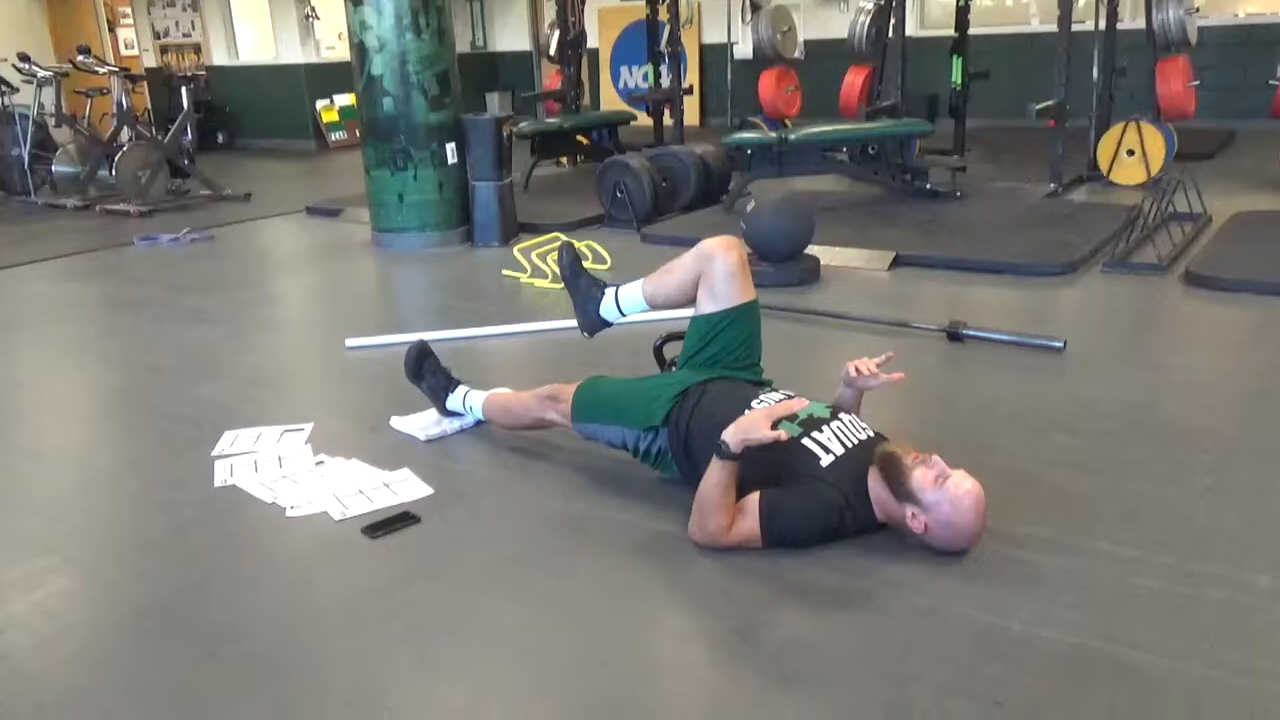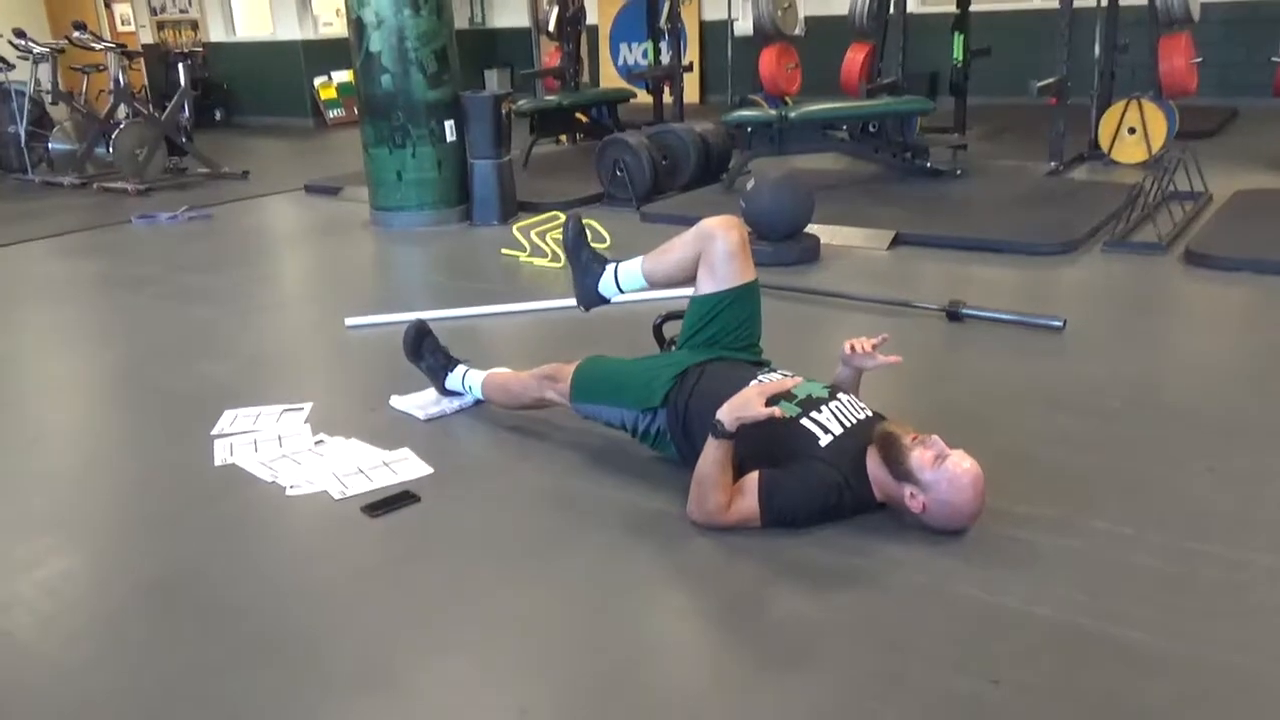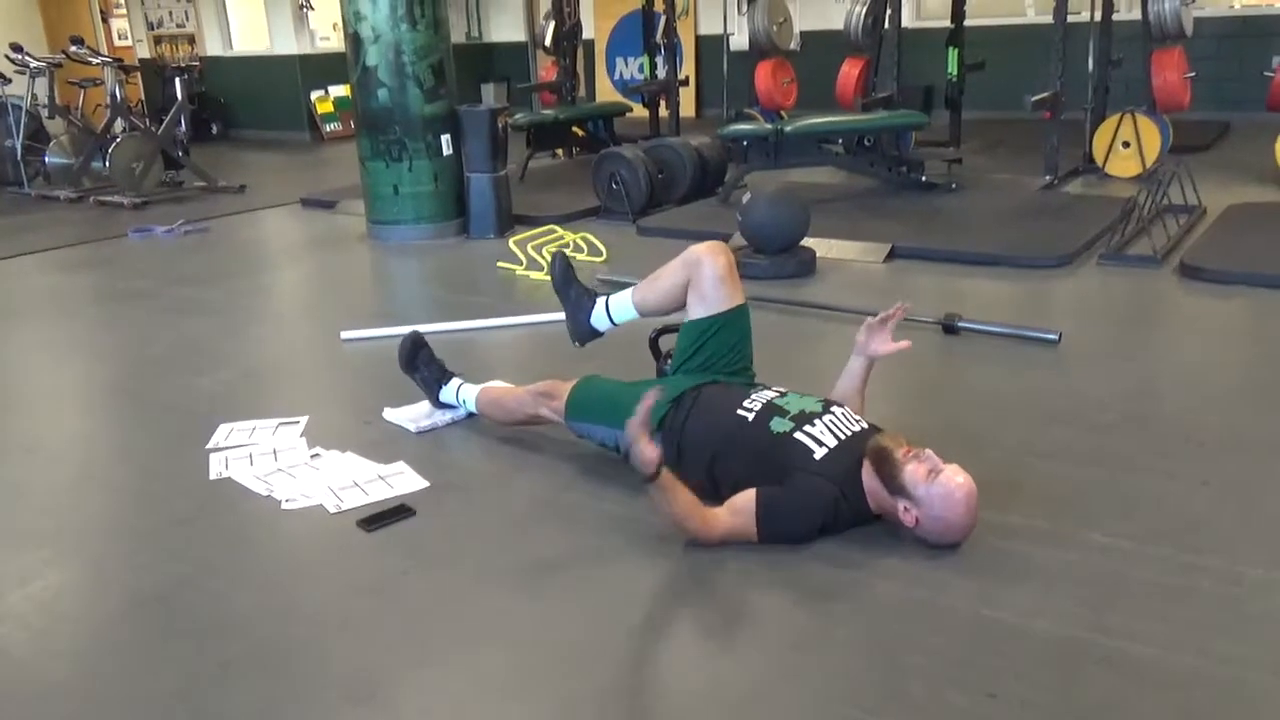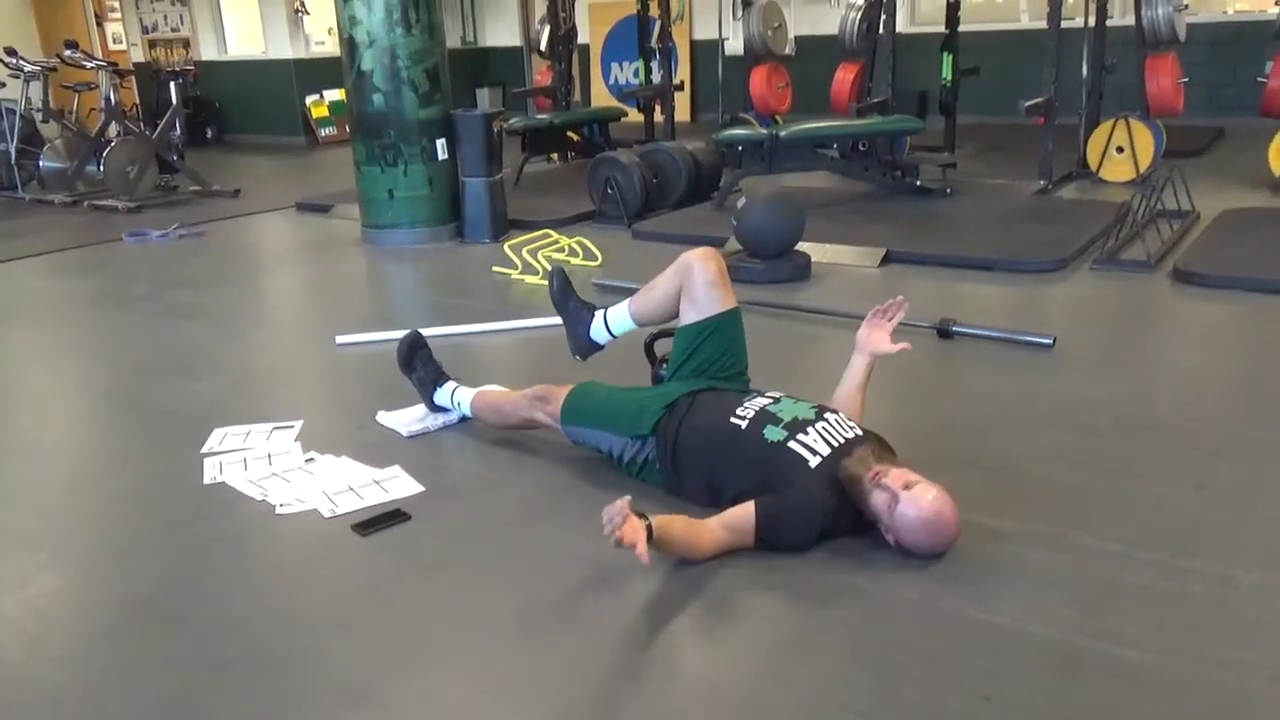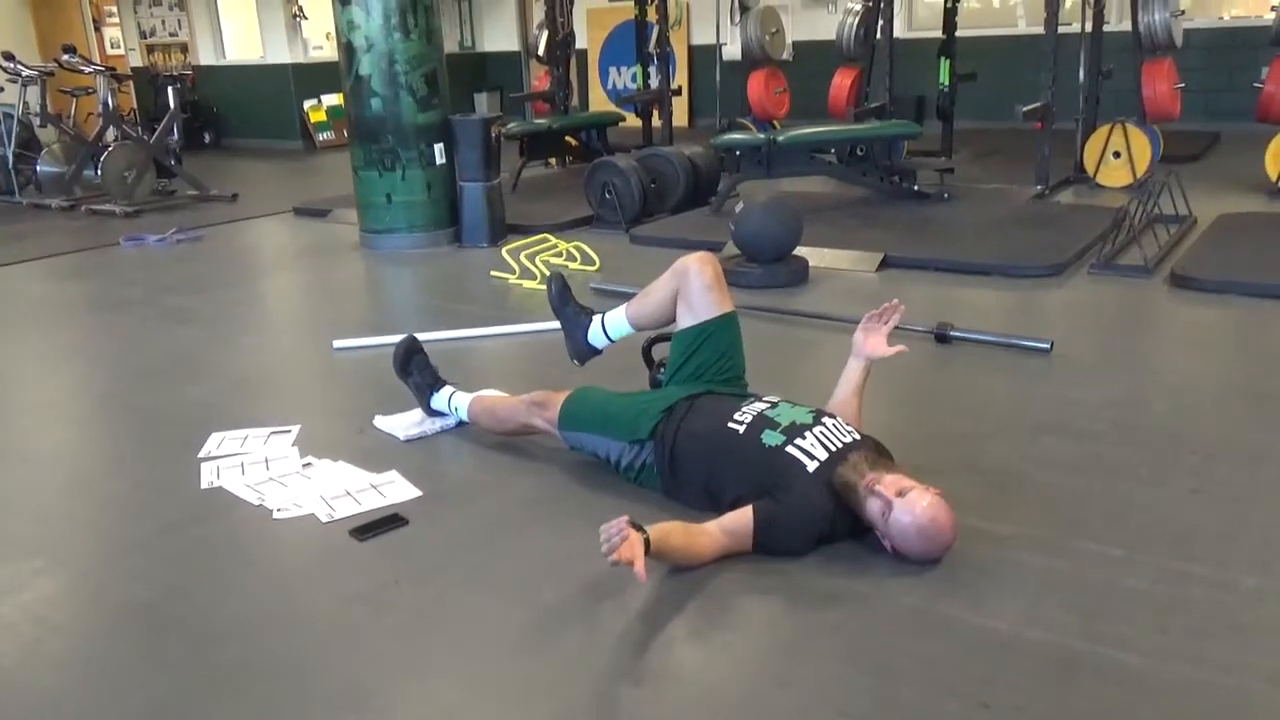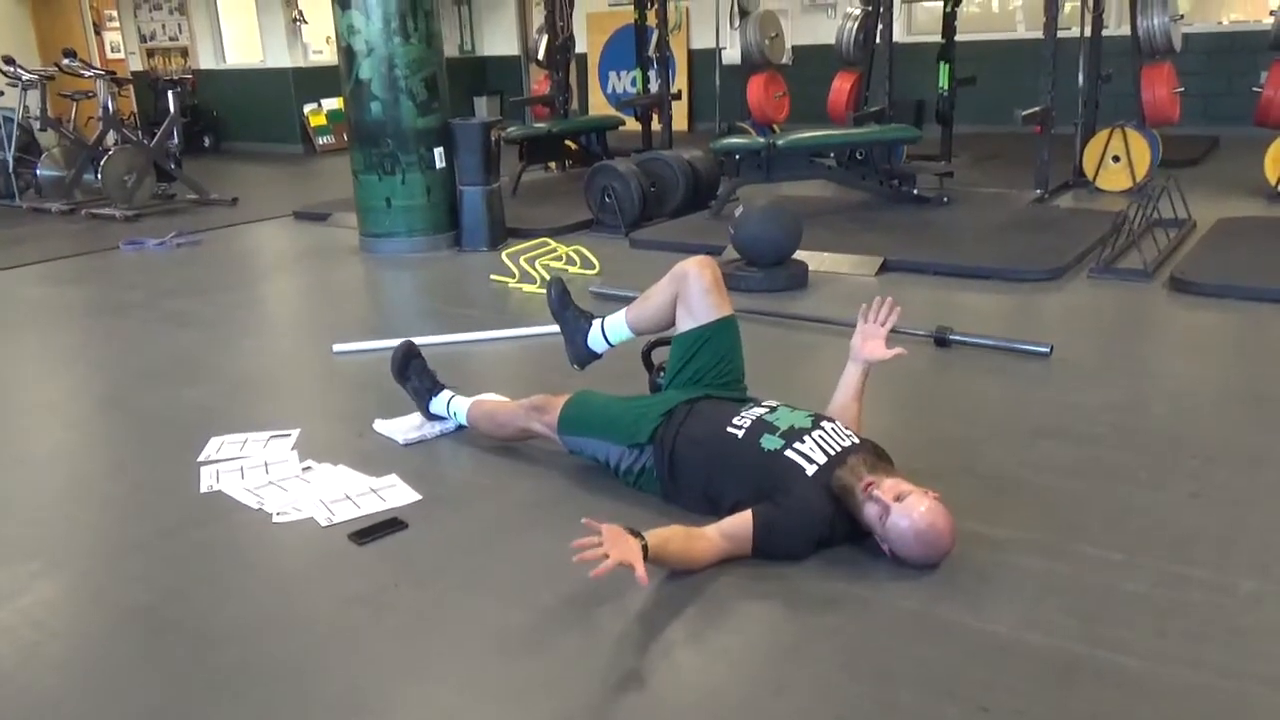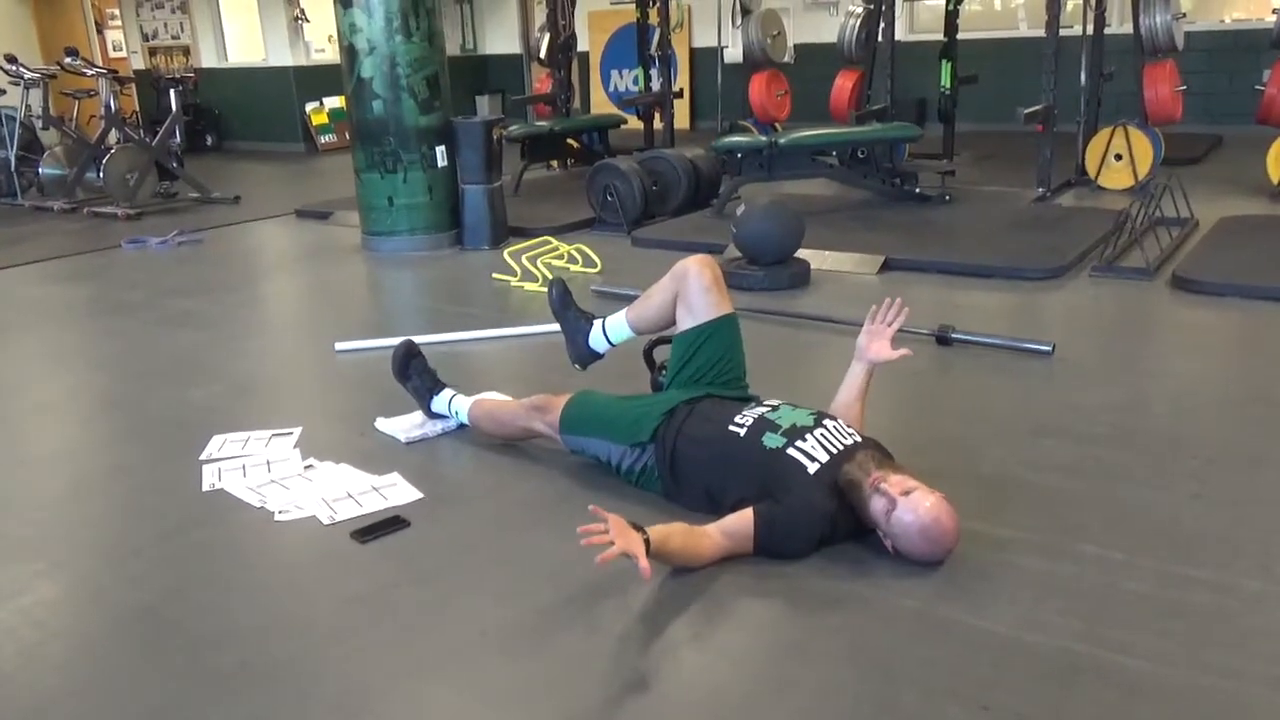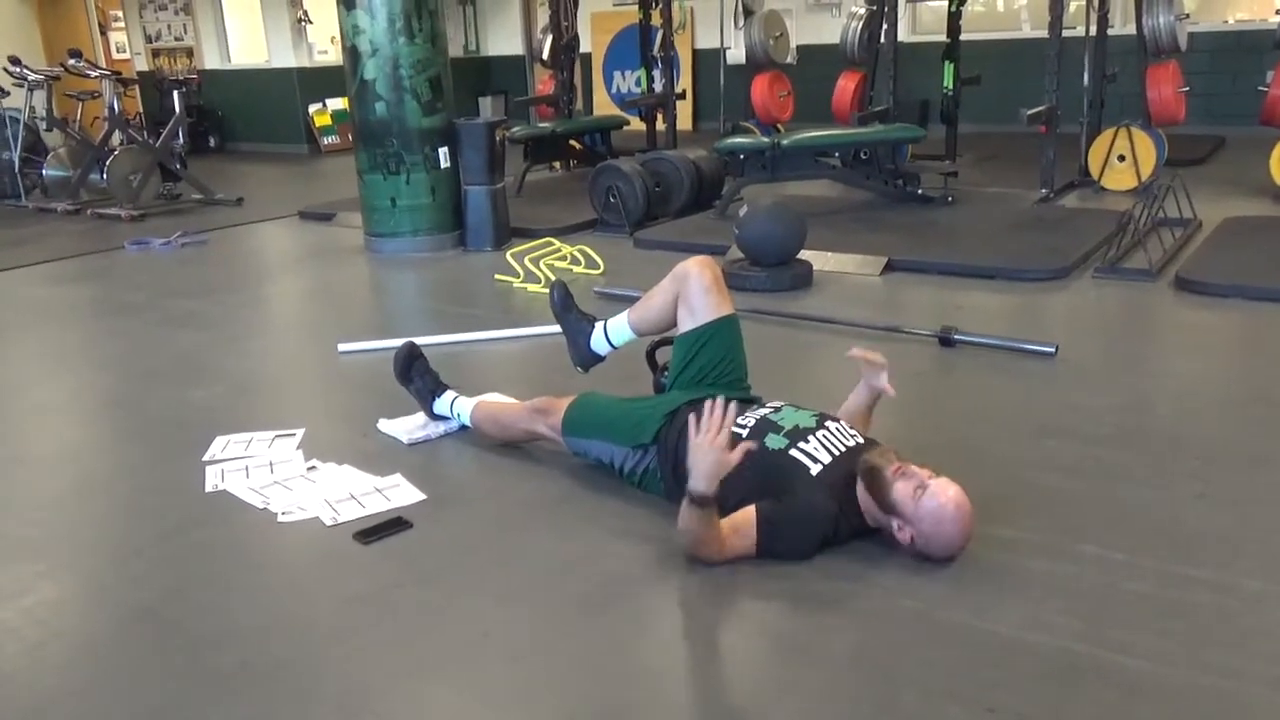
dt=0.5s
person 1, frame 1
left shoulder: (826, 508)
right shoulder: (882, 460)
left elbow: (709, 530)
left wrist: (732, 443)
right wrist: (852, 388)
left hip: (679, 417)
right hip: (734, 384)
left knee: (554, 401)
right knee: (722, 254)
left ankle: (460, 399)
right ankle: (606, 304)
person 1, frame 2
left shoulder: (826, 489)
right shoulder: (880, 439)
left elbow: (707, 511)
left wrist: (726, 422)
right wrist: (850, 369)
left hip: (678, 398)
right hip: (734, 367)
left knee: (551, 380)
right knee: (723, 233)
left ankle: (459, 378)
right ankle: (604, 280)
person 1, frame 3
left shoulder: (820, 502)
right shoulder: (879, 452)
left elbow: (704, 525)
left wrist: (653, 467)
right wrist: (863, 363)
left hip: (679, 416)
right hip: (725, 390)
left knee: (547, 398)
right knee: (709, 259)
left ankle: (454, 393)
right ankle: (597, 314)
person 1, frame 4
left shoulder: (812, 510)
right shoulder: (875, 458)
left elbow: (708, 536)
left wrist: (647, 527)
right wrist: (865, 355)
left hip: (666, 432)
right hip: (722, 396)
left knee: (543, 402)
right knee: (701, 265)
left ankle: (450, 397)
right ankle: (595, 329)
person 1, frame 5
left shoulder: (809, 515)
right shoulder: (873, 459)
left elbow: (706, 541)
left wrist: (644, 540)
right wrist: (861, 359)
left hip: (663, 438)
right hip: (720, 399)
left knee: (540, 408)
right knee: (698, 269)
left ankle: (448, 402)
right ankle: (593, 332)
person 1, frame 6
left shoulder: (808, 518)
right shoulder: (874, 465)
left elbow: (706, 543)
left wrist: (639, 546)
right wrist: (859, 362)
left hip: (662, 442)
right hip: (720, 404)
left knee: (539, 412)
right knee: (697, 273)
left ankle: (444, 405)
right ankle: (593, 336)
person 1, frame 7
left shoulder: (811, 516)
right shoulder: (875, 461)
left elbow: (708, 542)
left wrist: (642, 539)
right wrist: (864, 363)
left hip: (664, 441)
right hip: (721, 402)
left knee: (540, 412)
right knee: (697, 271)
left ankle: (447, 403)
right ankle: (595, 338)
person 1, frame 8
left shoulder: (816, 517)
right shoulder: (879, 464)
left elbow: (703, 546)
left wrist: (703, 486)
right wrist: (868, 388)
left hip: (665, 438)
right hip: (720, 402)
left knee: (542, 414)
right knee: (697, 272)
left ankle: (448, 404)
right ankle: (596, 339)
